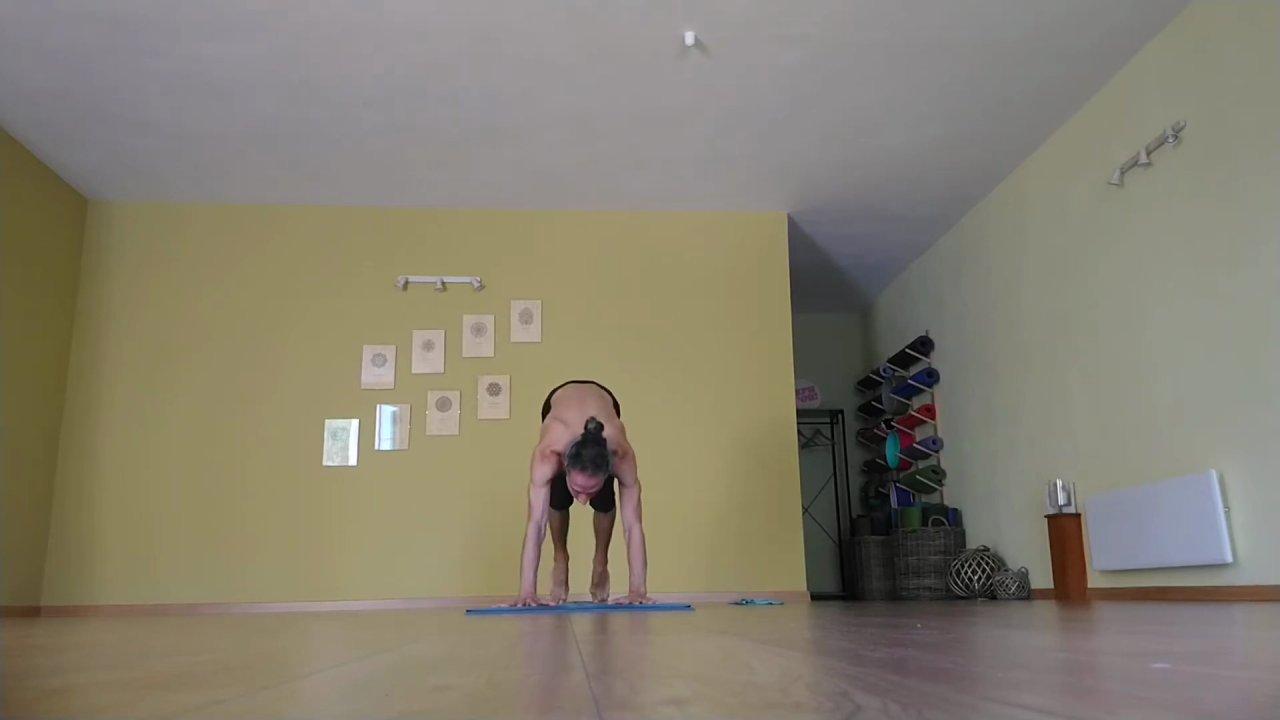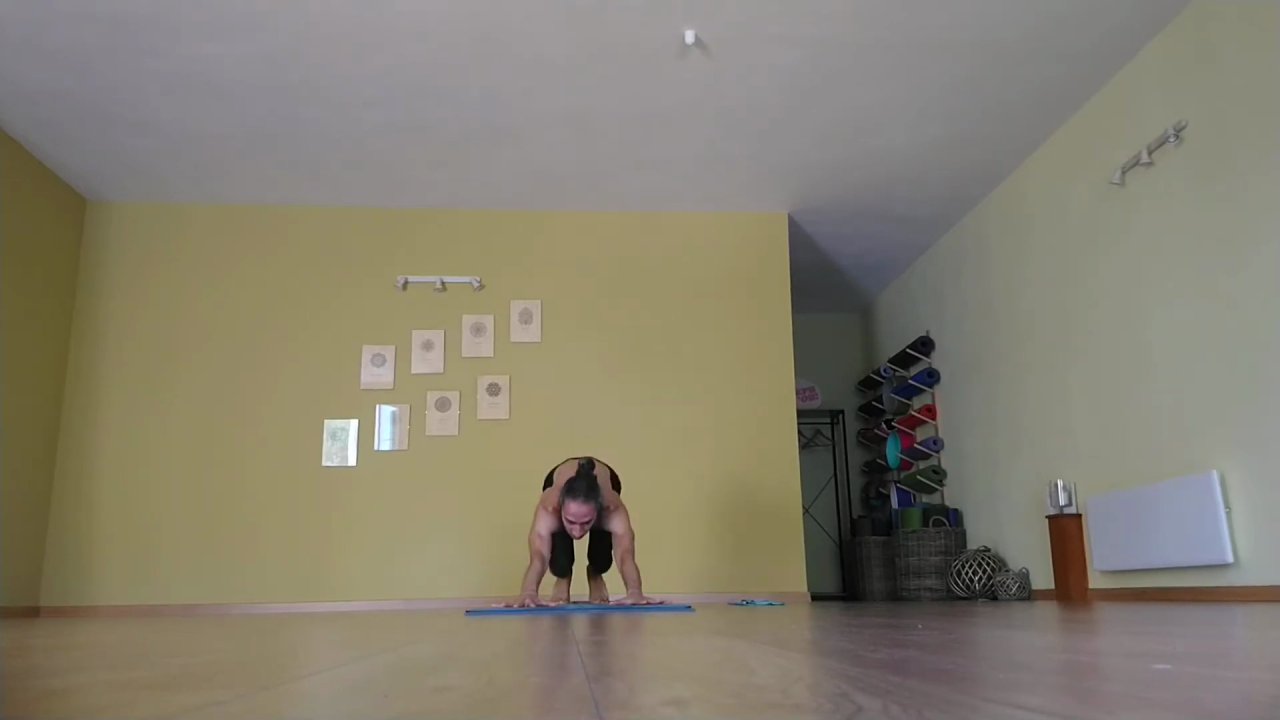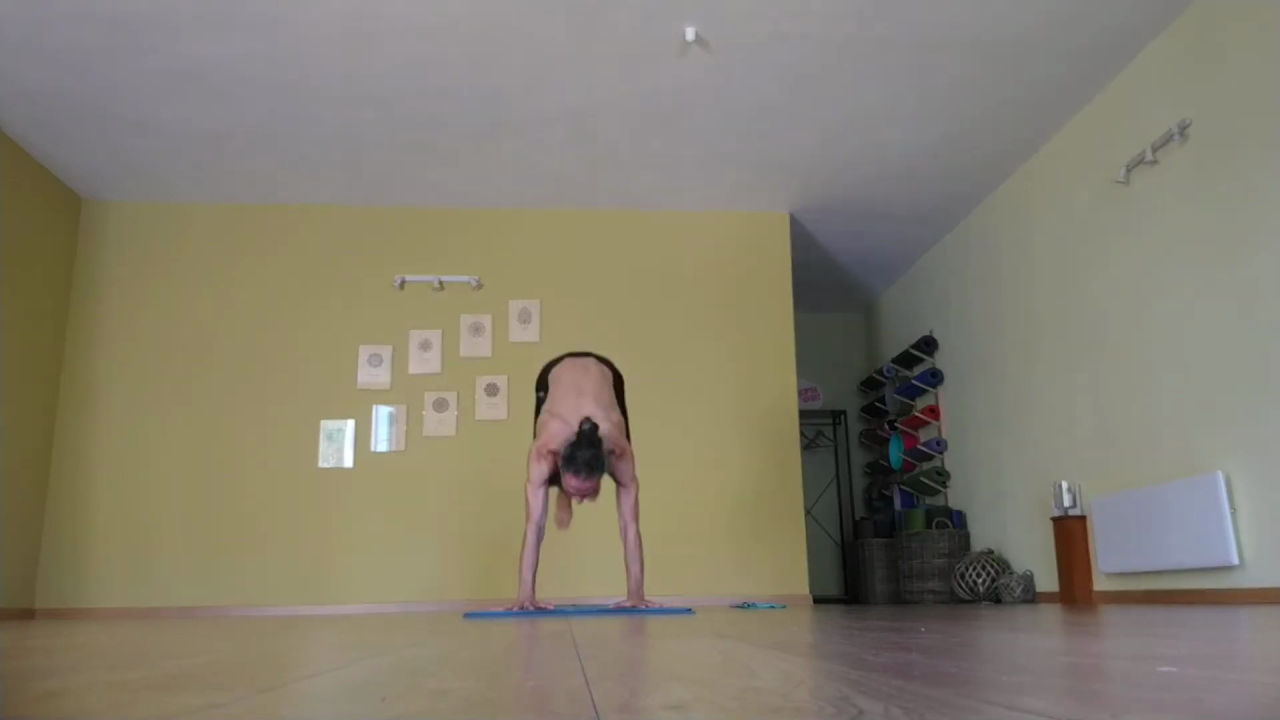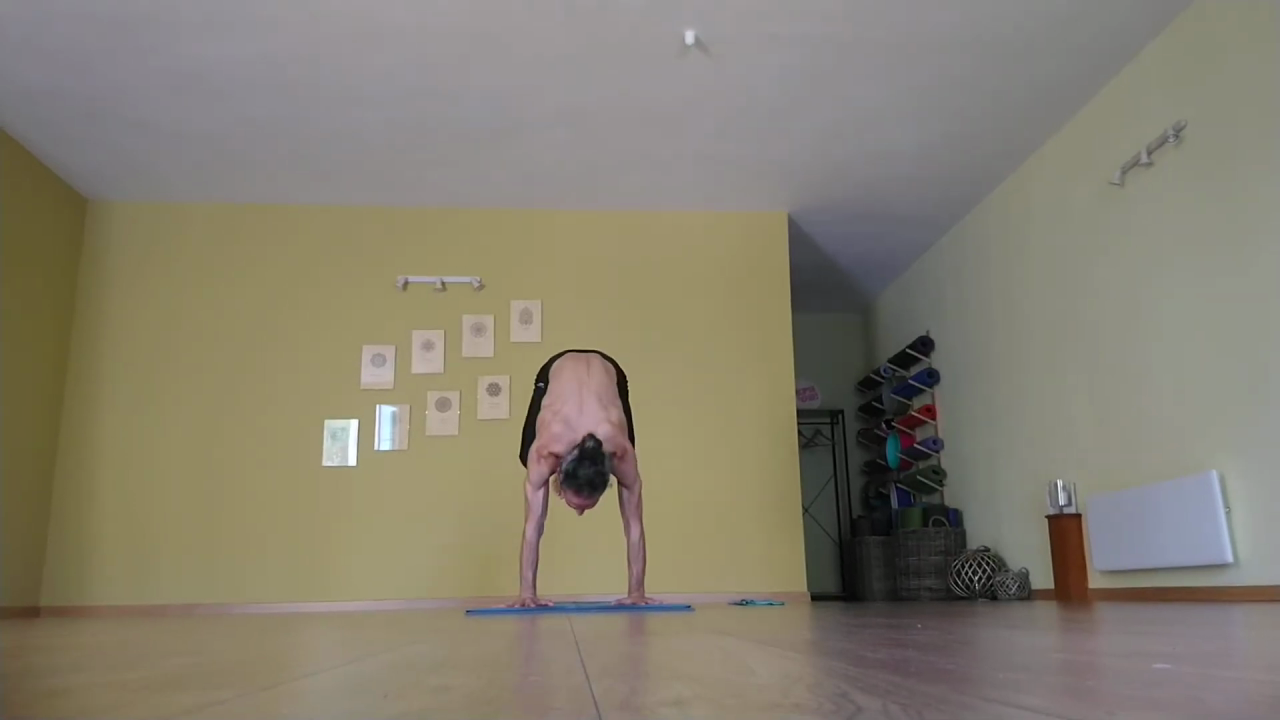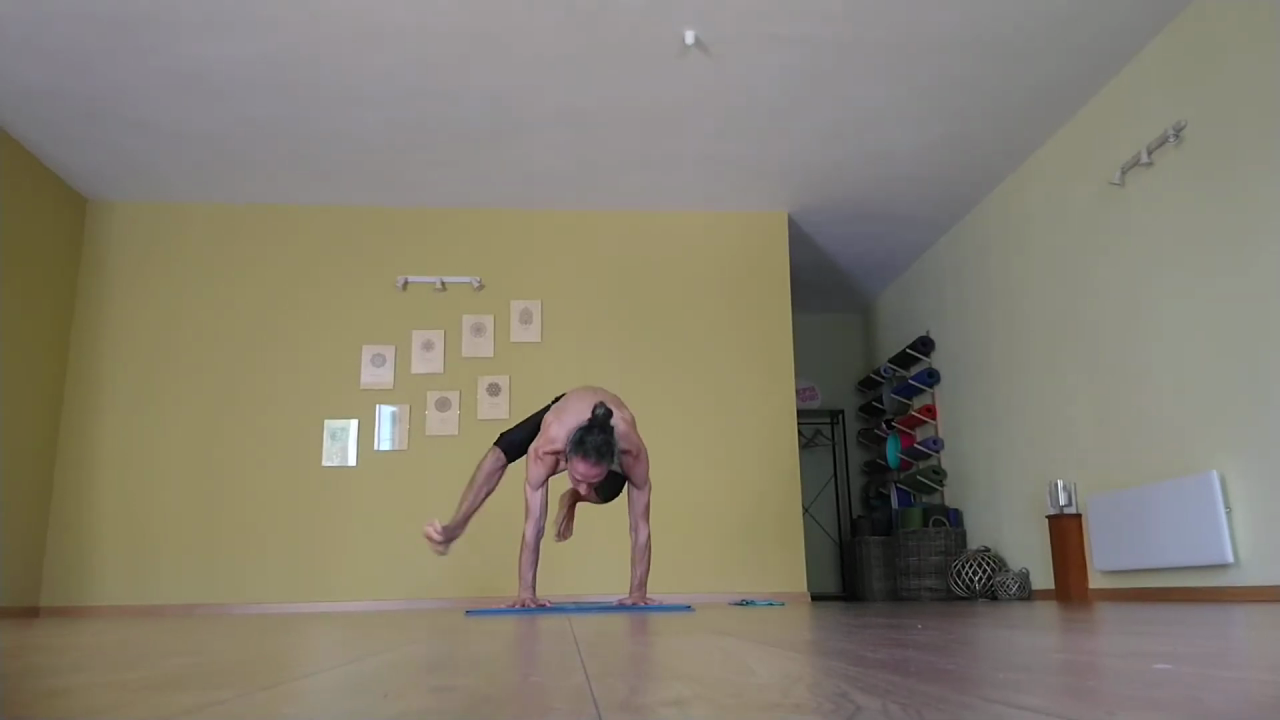
dt=0.5s
person 1, frame 1
left shoulder: (620, 453)
right shoulder: (549, 453)
left elbow: (633, 524)
right elbow: (535, 523)
left wrist: (638, 590)
left knee: (603, 500)
right knee: (558, 497)
left ankle: (601, 563)
right ankle: (560, 560)
person 1, frame 2
left shoulder: (613, 508)
right shoulder: (549, 507)
left elbow: (626, 556)
right elbow: (539, 557)
left wrist: (635, 592)
right wrist: (528, 593)
left knee: (600, 561)
right knee: (560, 565)
left ankle: (594, 577)
right ankle: (564, 578)
person 1, frame 3
left shoulder: (617, 451)
right shoulder: (545, 451)
left elbow: (629, 526)
right elbow: (534, 525)
left wrist: (636, 594)
right wrist: (525, 594)
left knee: (623, 476)
right knee: (547, 479)
right ankle: (559, 488)
person 1, frame 4
left shoulder: (620, 453)
right shoulder: (545, 452)
left elbow: (633, 525)
right elbow: (533, 525)
left wrist: (637, 591)
right wrist: (526, 592)
left hip: (607, 369)
right hip: (556, 368)
right knee: (527, 458)
person 1, frame 5
left shoulder: (631, 451)
right shoulder: (545, 448)
left elbow: (640, 526)
right elbow: (534, 524)
left wrist: (638, 592)
right wrist: (526, 591)
left knee: (607, 490)
right knee: (501, 453)
left ankle: (571, 499)
right ankle: (454, 528)
